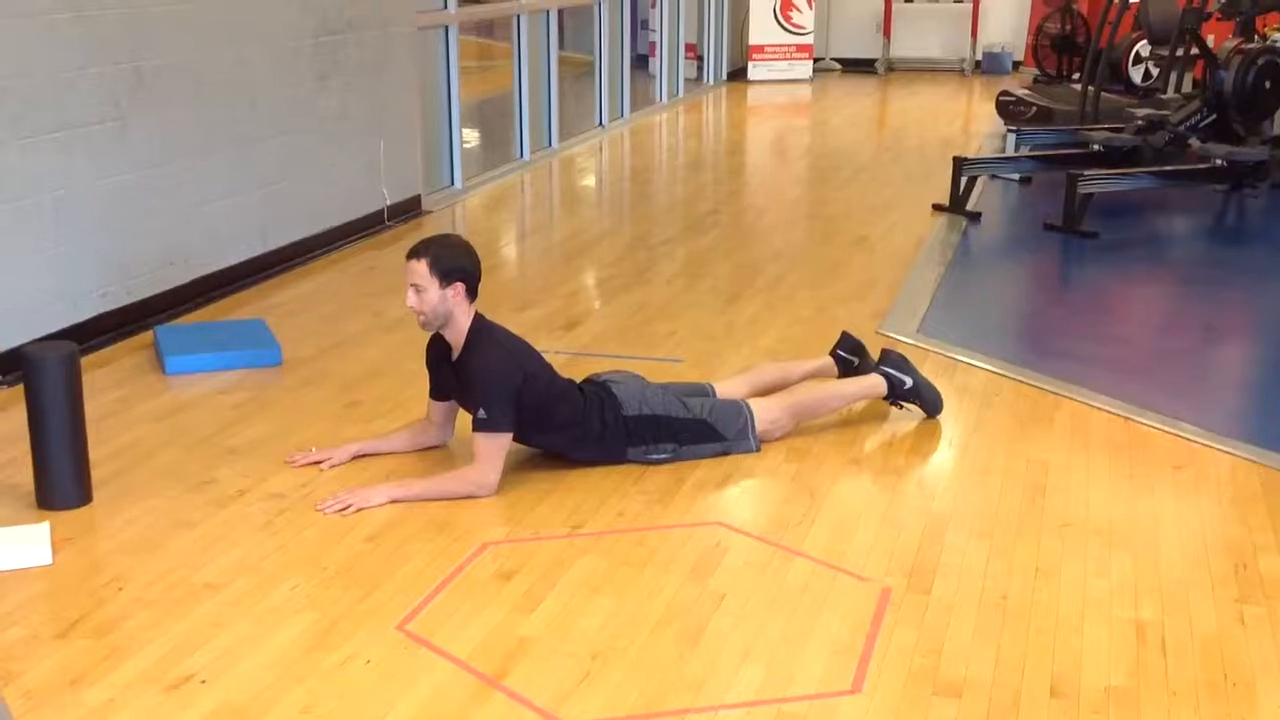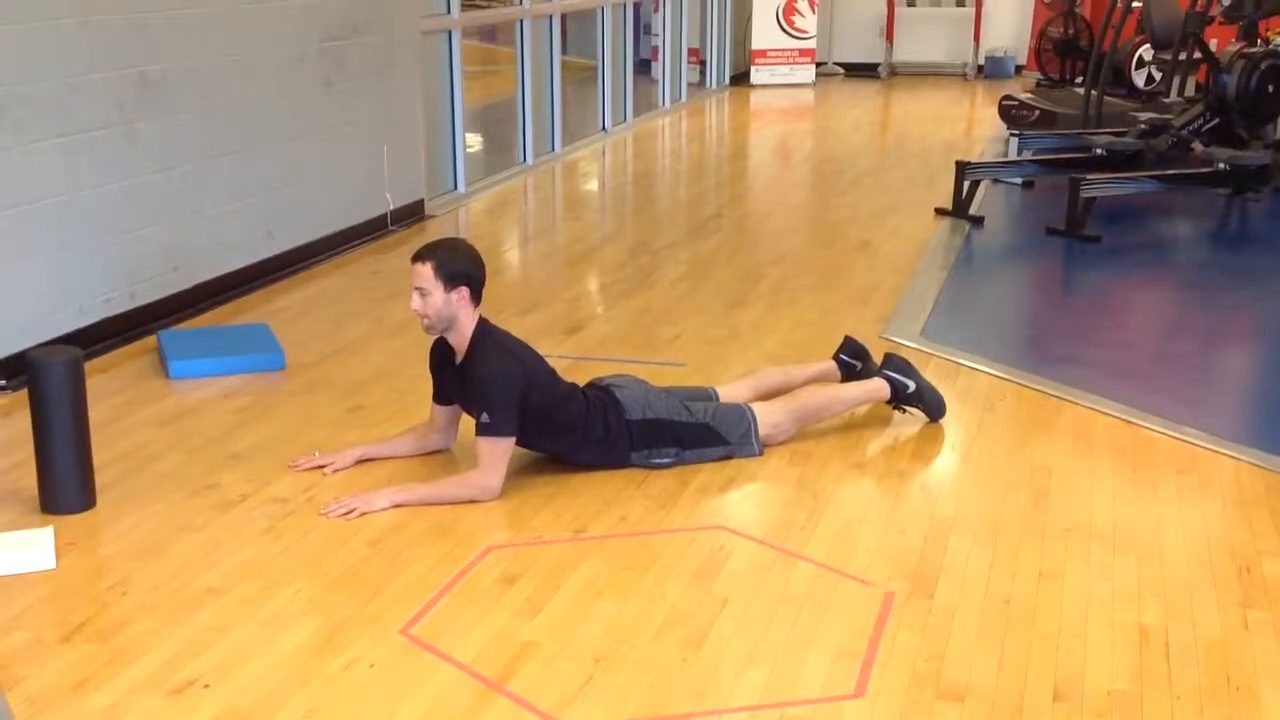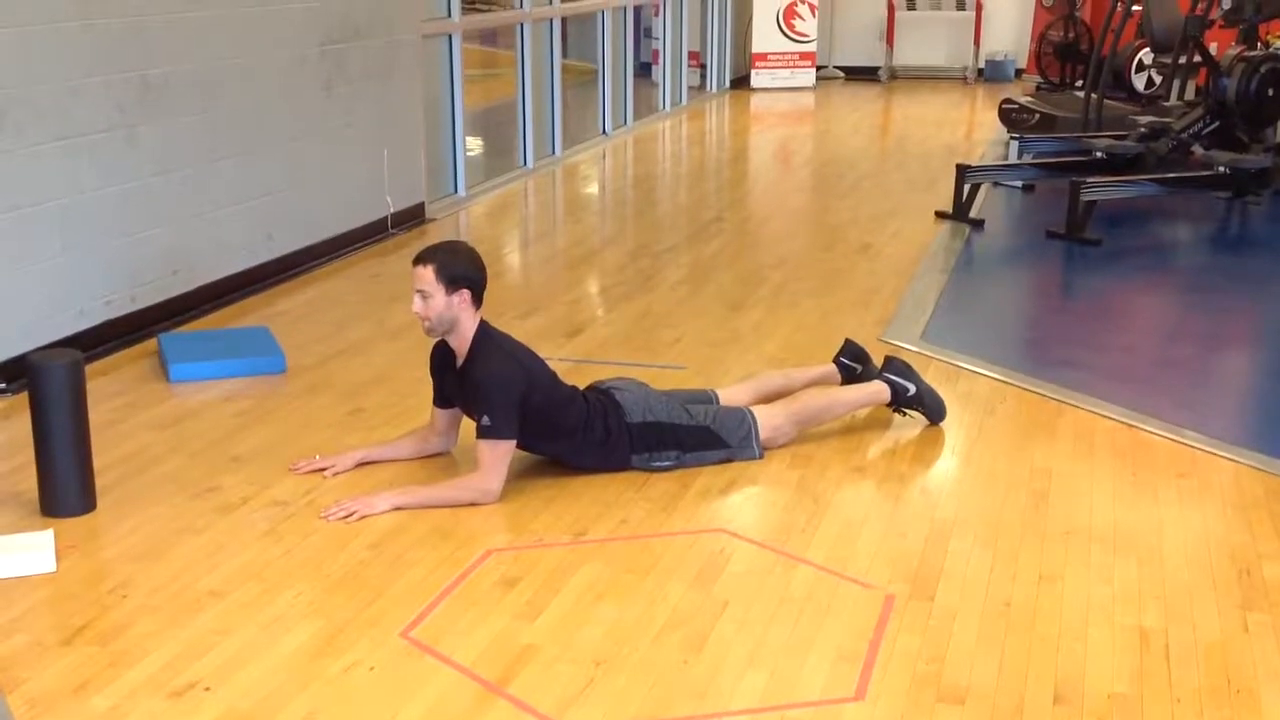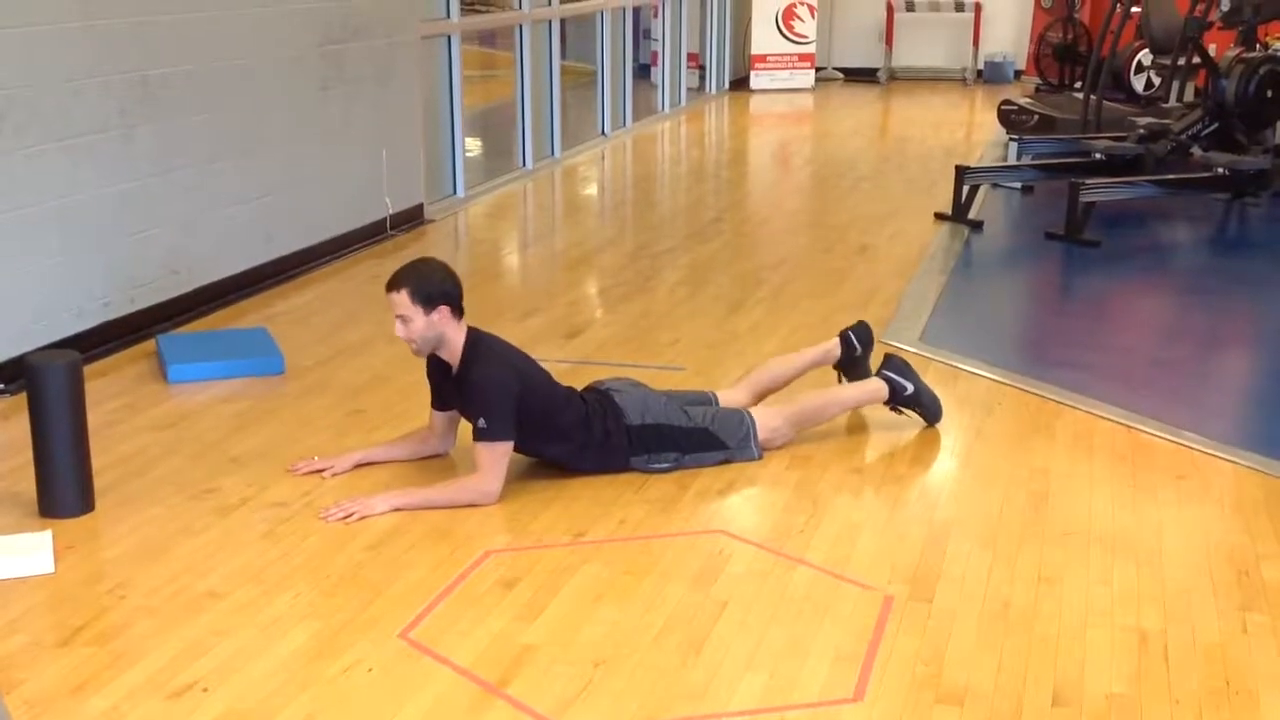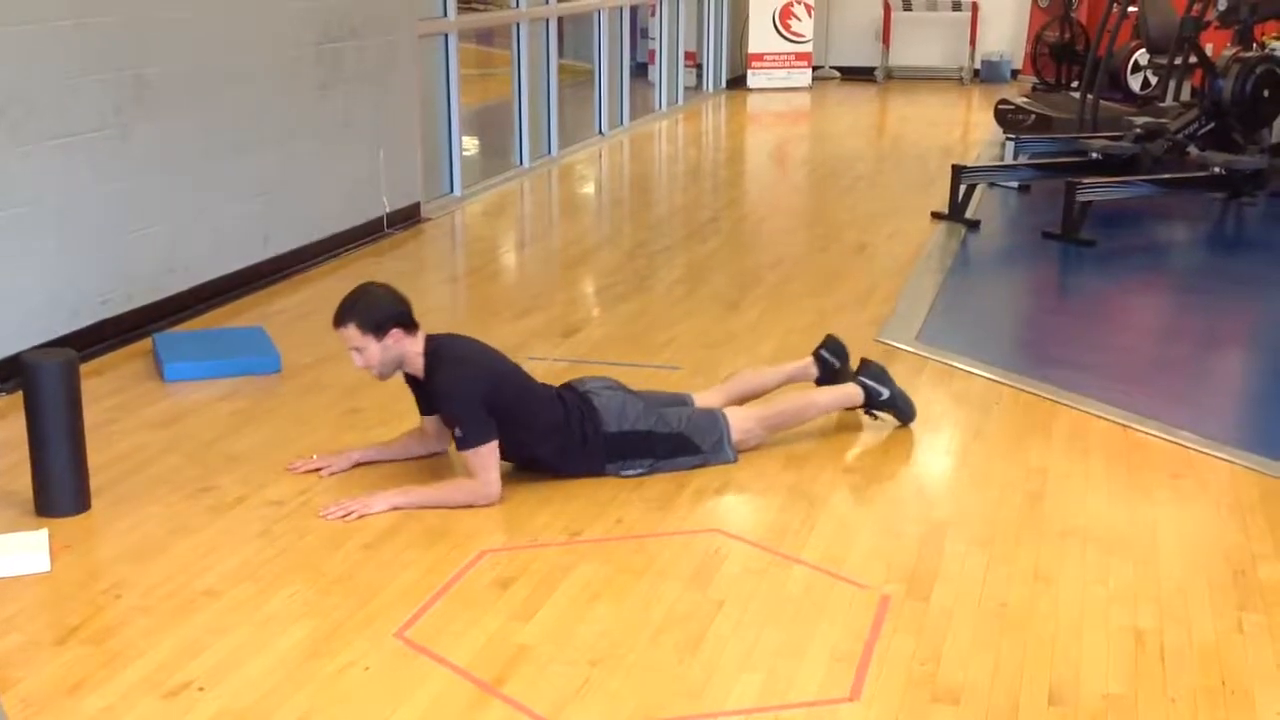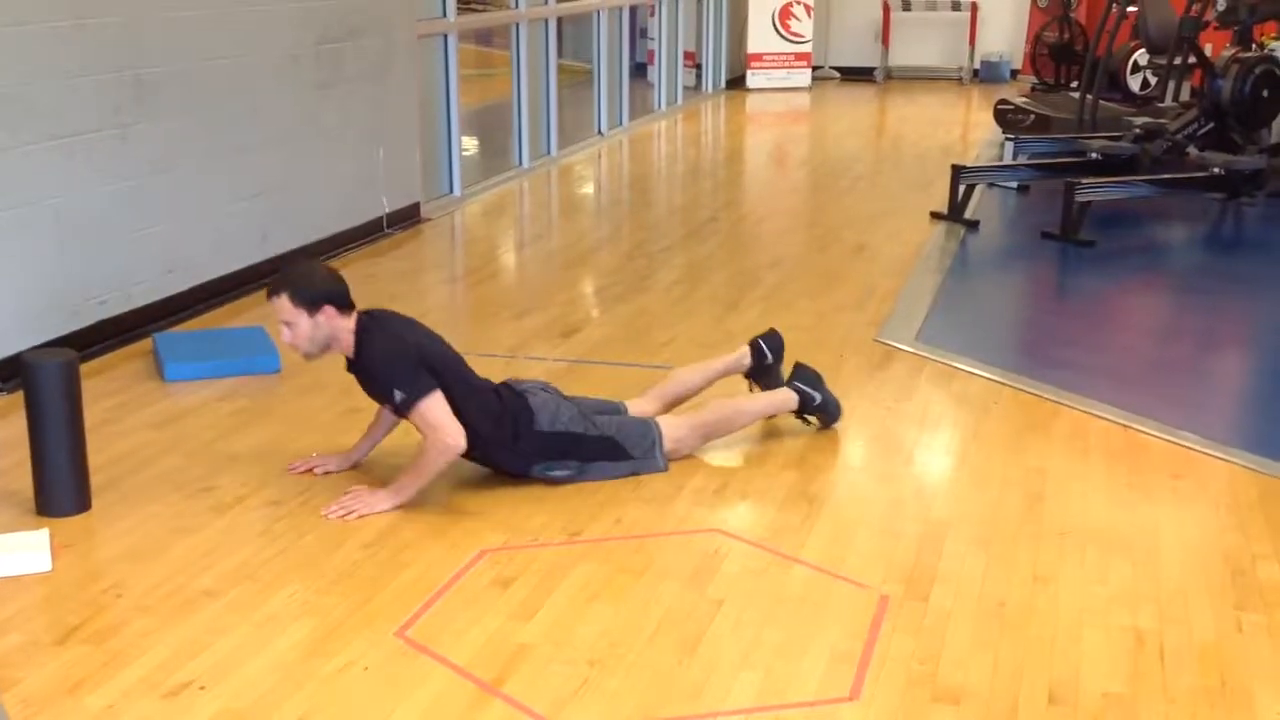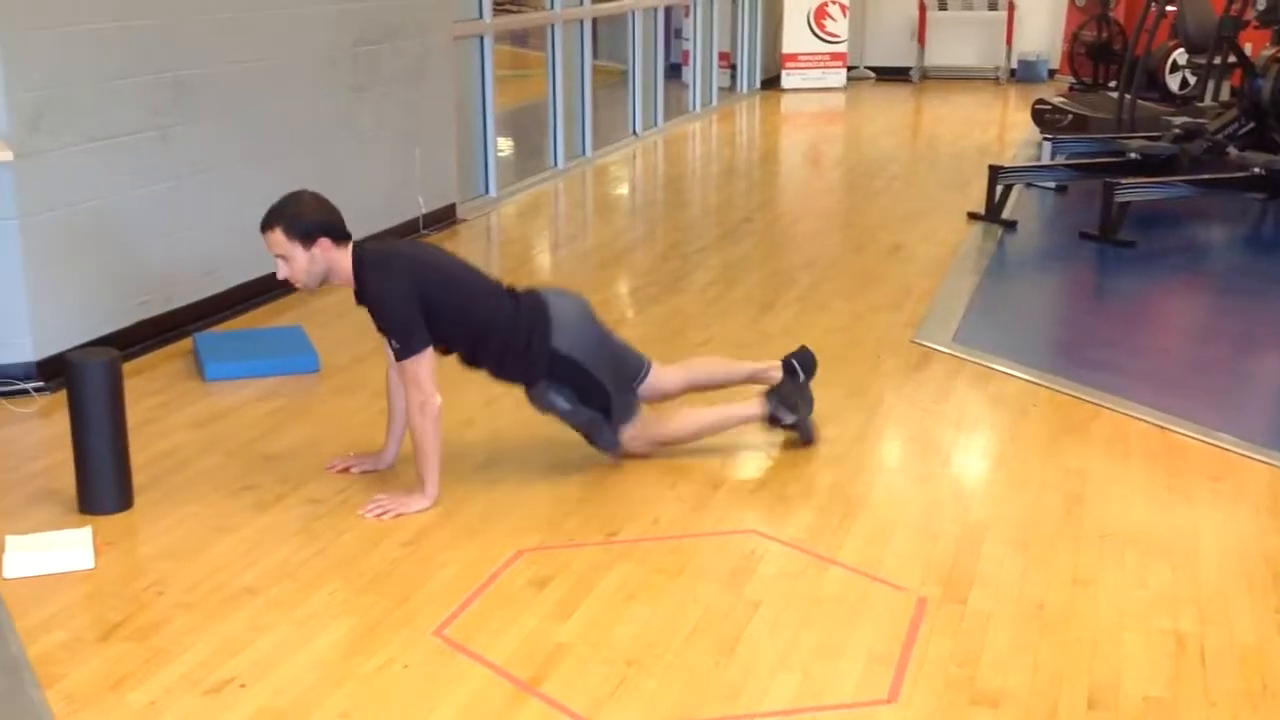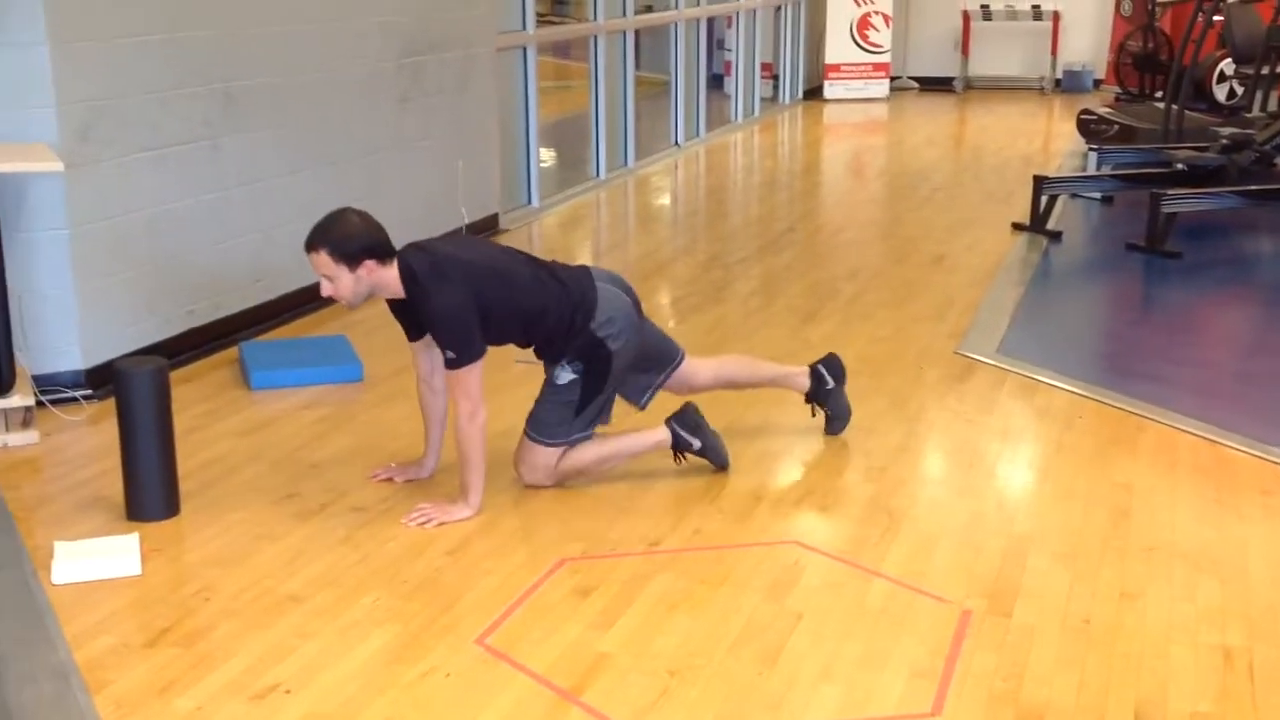
dt=0.4s
person 1, frame 1
left shoulder: (490, 362)
right shoulder: (444, 347)
left elbow: (484, 477)
right elbow: (435, 429)
left wrist: (387, 491)
right wrist: (355, 447)
left hip: (629, 424)
right hip: (607, 395)
left knee: (770, 420)
right knee: (732, 390)
left ankle: (886, 378)
right ankle: (839, 358)
person 1, frame 2
left shoulder: (493, 368)
right shoulder: (447, 352)
left elbow: (487, 482)
right elbow: (437, 434)
left wrist: (388, 496)
right wrist: (357, 451)
left hip: (632, 429)
right hip: (610, 400)
left knee: (772, 425)
right knee: (734, 393)
left ankle: (888, 383)
right ankle: (841, 364)
person 1, frame 3
left shoulder: (495, 371)
right shoulder: (447, 356)
left elbow: (488, 485)
right elbow: (439, 437)
left wrist: (390, 499)
right wrist: (359, 455)
left hip: (632, 433)
right hip: (611, 404)
left knee: (771, 429)
right knee: (735, 397)
left ankle: (887, 386)
right ankle: (842, 367)
person 1, frame 4
left shoulder: (488, 375)
right shoulder: (445, 362)
left elbow: (488, 485)
right elbow: (438, 437)
left wrist: (390, 499)
right wrist: (357, 455)
left hip: (631, 433)
right hip: (608, 403)
left knee: (771, 427)
right knee: (736, 396)
left ankle: (885, 385)
right ankle: (842, 348)
person 1, frame 5
left shoulder: (455, 379)
right shoulder: (429, 360)
left elbow: (486, 487)
right elbow: (433, 435)
left wrist: (392, 498)
right wrist: (357, 455)
left hip: (606, 438)
right hip: (587, 400)
left knee: (745, 428)
right knee: (714, 399)
left ankle: (859, 388)
right ankle: (820, 363)
person 1, frame 6
left shoulder: (381, 351)
right shoulder: (372, 329)
left elbow: (450, 439)
left wrist: (395, 494)
right wrist: (354, 454)
left hip: (535, 439)
right hip: (524, 404)
left knee: (680, 437)
right knee: (646, 408)
left ankle: (795, 394)
right ankle: (753, 354)
person 1, frame 7
left shoulder: (386, 286)
right shoulder: (377, 265)
left elbow: (425, 400)
right elbow: (400, 372)
left wrist: (427, 493)
right wrist: (387, 454)
left hip: (553, 345)
right hip: (553, 318)
left knee: (634, 436)
right knee: (659, 385)
left ankle: (768, 409)
right ankle: (783, 371)
person 1, frame 8
left shoulder: (443, 297)
right shoulder: (407, 277)
left elbow: (470, 409)
right elbow: (431, 376)
left wrist: (469, 502)
right wrist: (428, 461)
left hip: (593, 332)
right hip: (600, 300)
left knee: (535, 469)
right knee: (691, 373)
left ankle: (674, 436)
right ankle: (815, 379)
